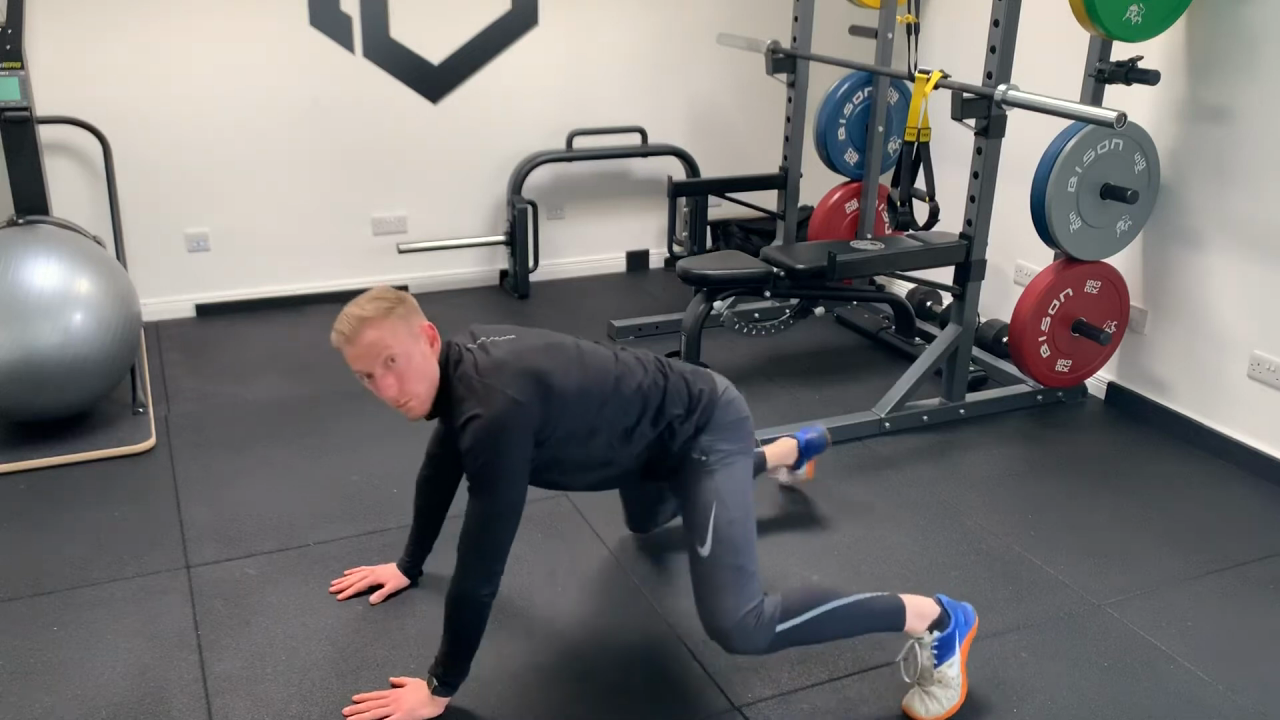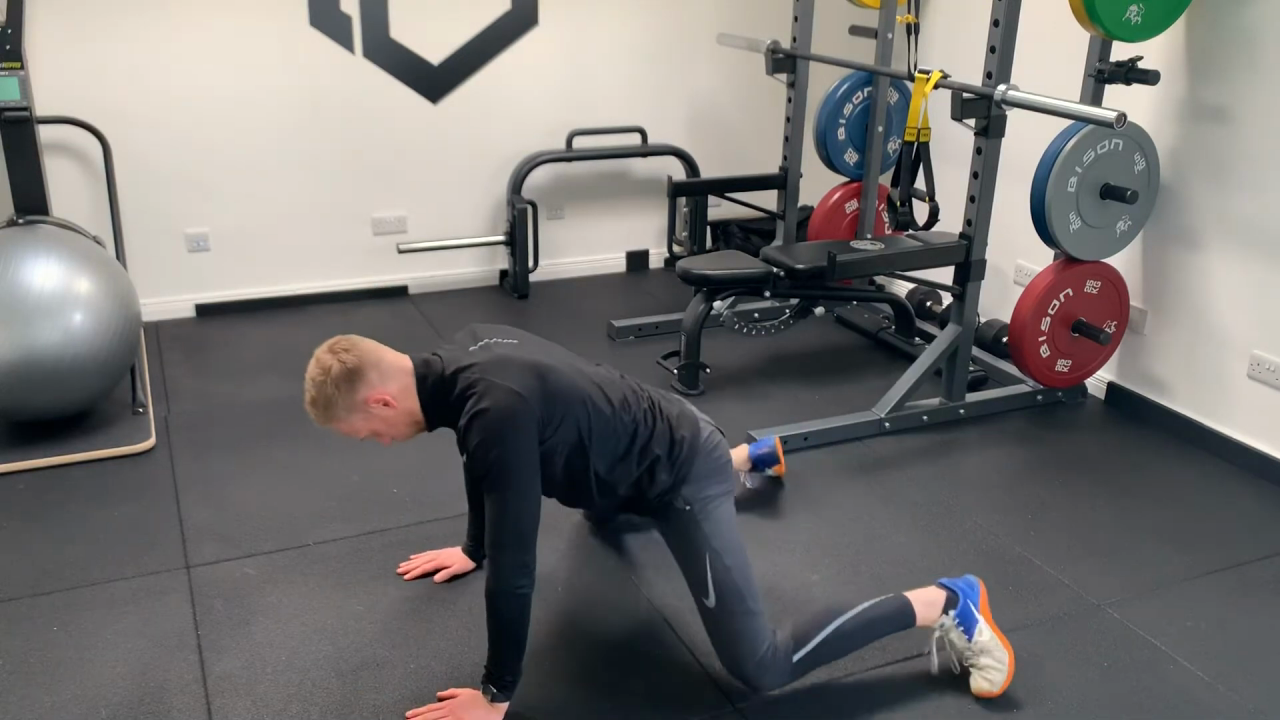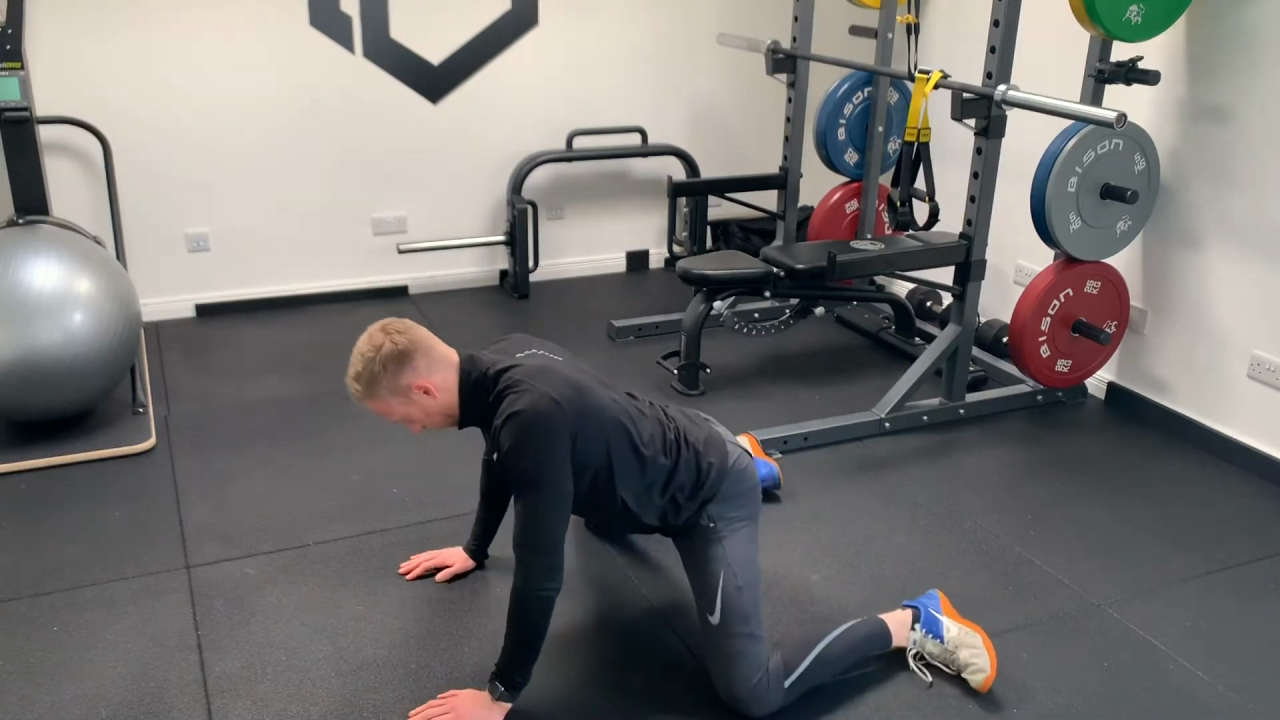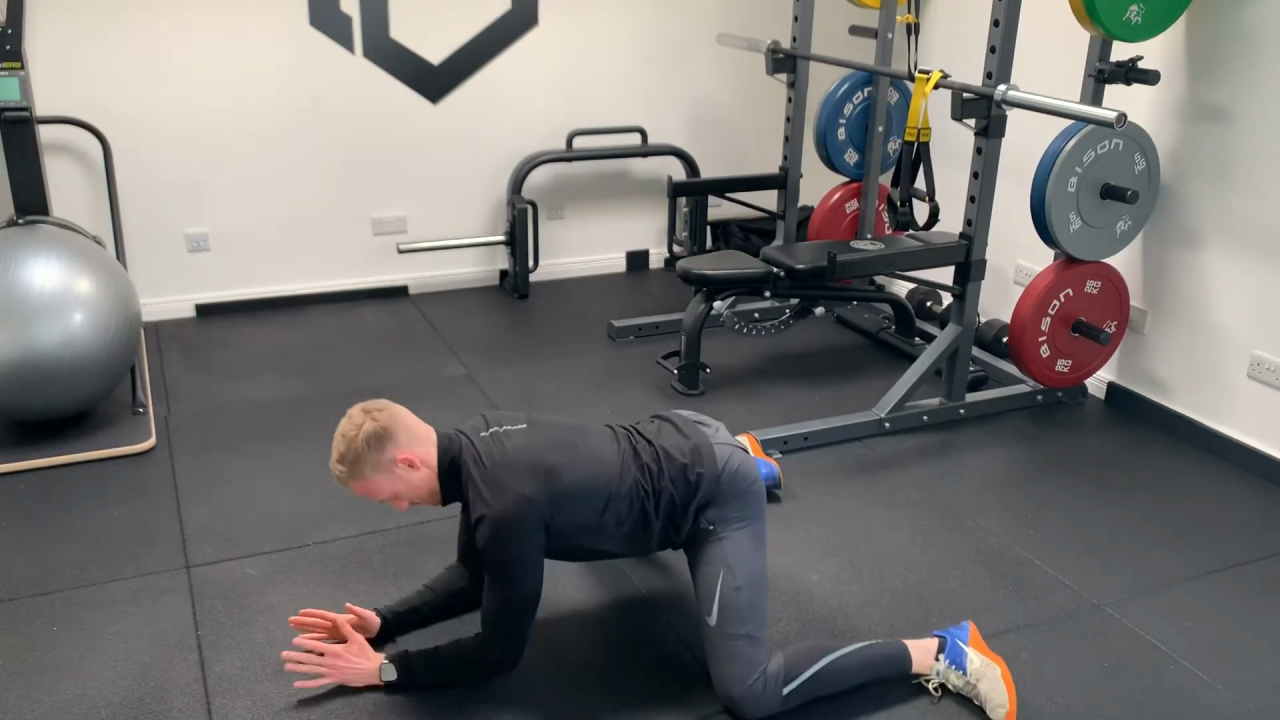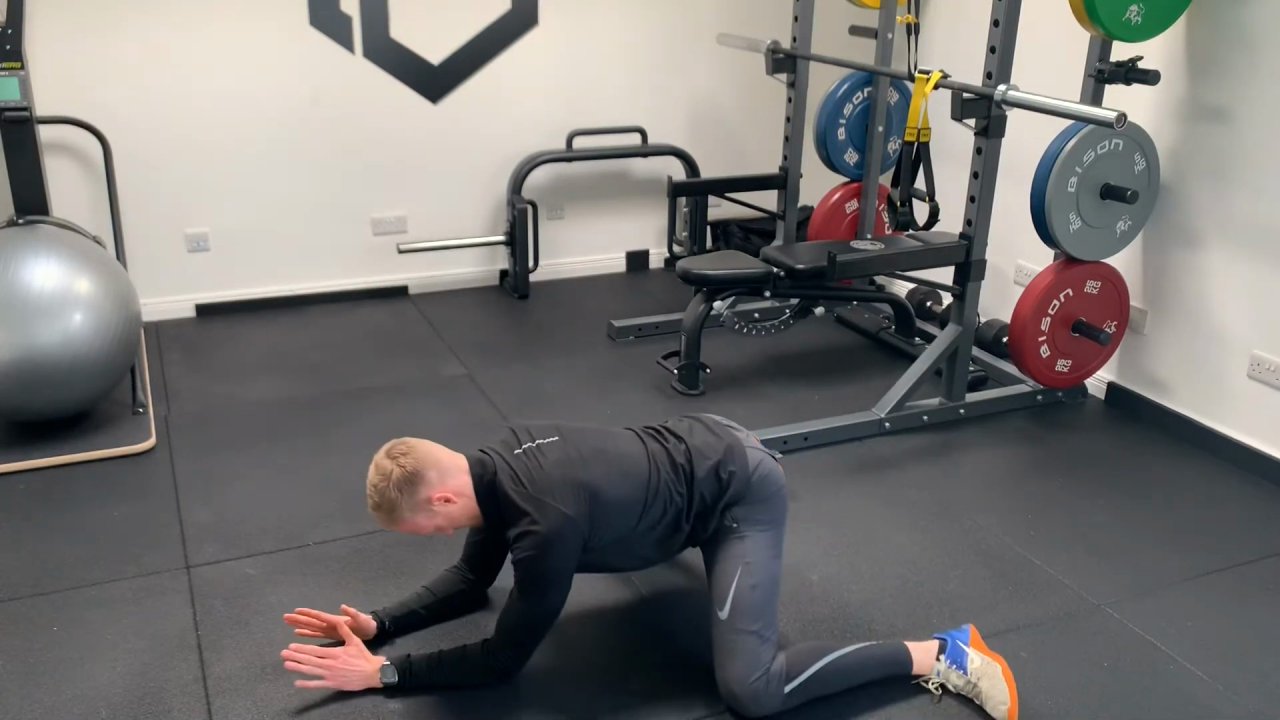
dt=1s
person 1, frame 1
left shoulder: (497, 407)
right shoulder: (461, 363)
left elbow: (482, 563)
right elbow: (440, 469)
right wrist: (407, 566)
left hip: (706, 425)
right hip: (660, 420)
left knee: (737, 623)
right knee: (648, 523)
left ankle: (934, 619)
right ankle: (790, 451)
person 1, frame 2
left shoulder: (496, 409)
right shoulder: (461, 357)
left elbow: (515, 567)
right elbow: (479, 464)
right wrist: (470, 548)
left hip: (680, 471)
right hip: (646, 446)
right knee: (601, 513)
left ankle: (947, 604)
right ankle: (748, 460)
person 1, frame 3
left shoulder: (530, 415)
right shoulder: (498, 360)
left elbow: (540, 572)
right elbow: (500, 463)
right wrist: (470, 552)
left hip: (710, 493)
right hip: (675, 454)
right knee: (588, 508)
left ankle: (913, 622)
right ankle: (745, 459)
person 1, frame 4
left shoulder: (506, 505)
right shoulder: (472, 445)
left elbow: (499, 650)
right elbow: (471, 578)
right wrist: (382, 621)
left hip: (716, 494)
right hip: (678, 437)
left ankle: (938, 653)
right ankle: (745, 457)
person 1, frame 5
left shoulder: (545, 522)
right shoulder: (494, 463)
left elbow: (506, 656)
right elbow: (471, 579)
right wrist: (379, 623)
left hip: (741, 492)
right hip: (695, 442)
left ankle: (939, 655)
